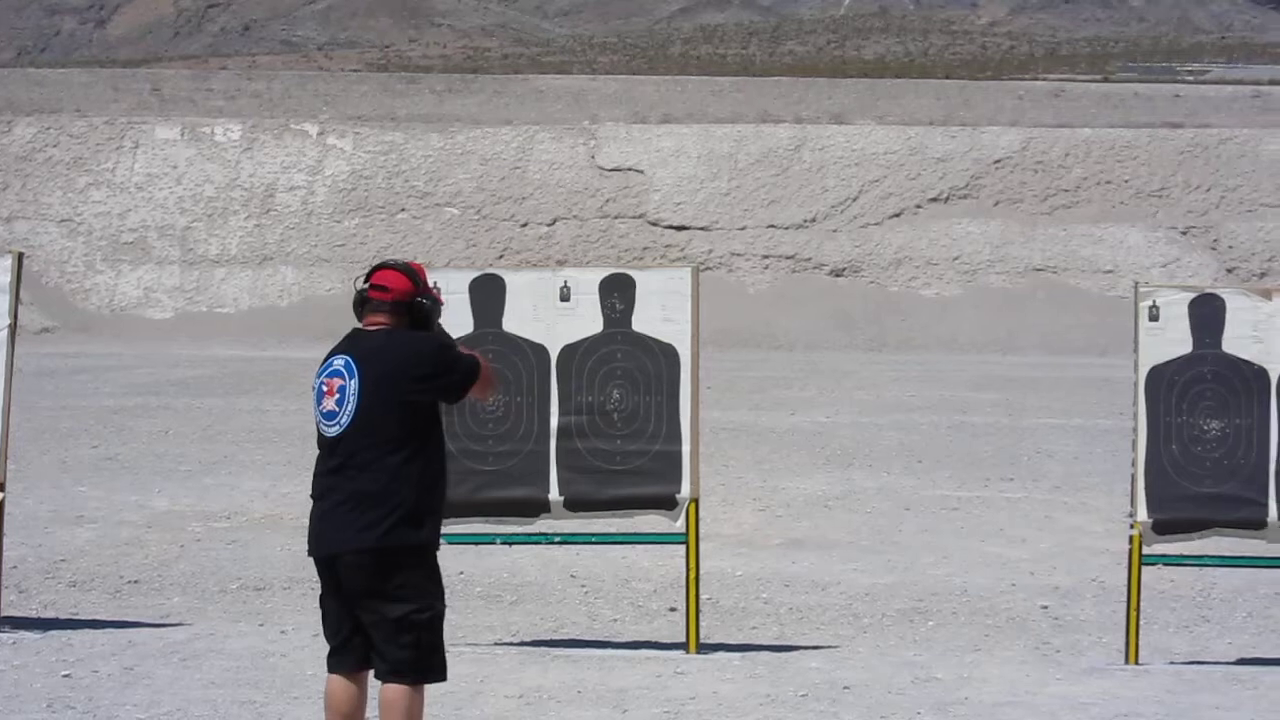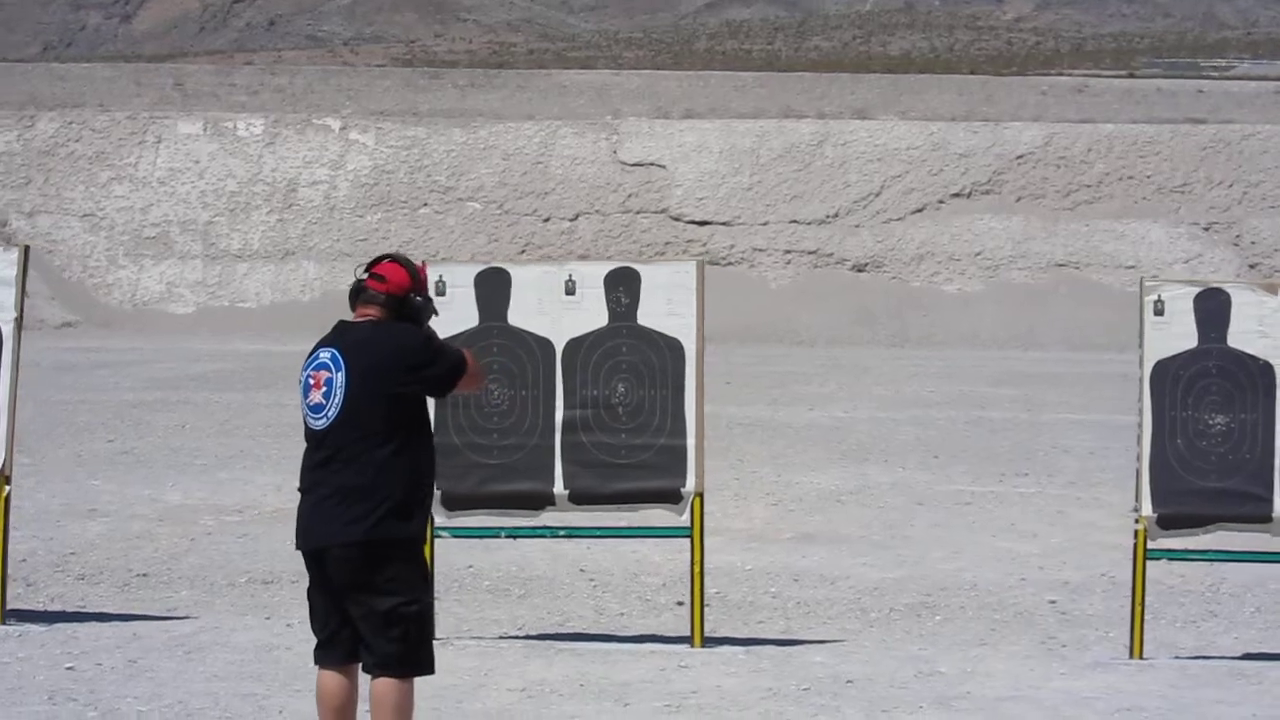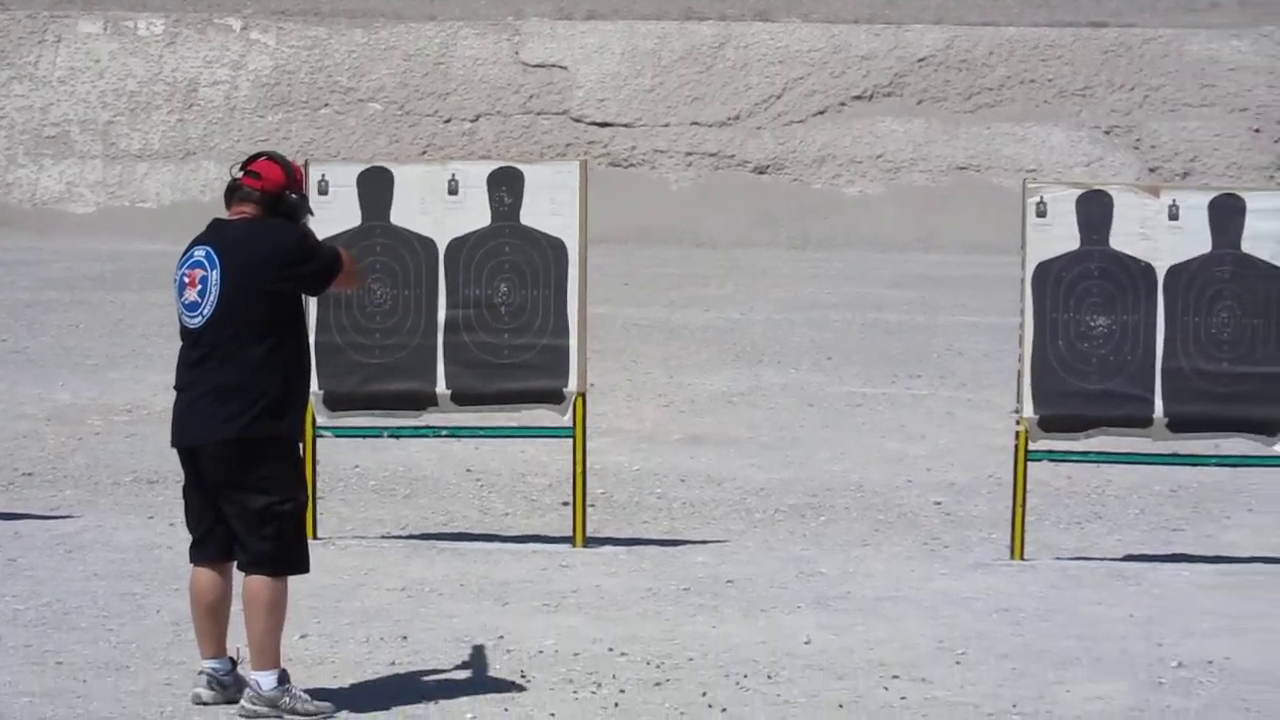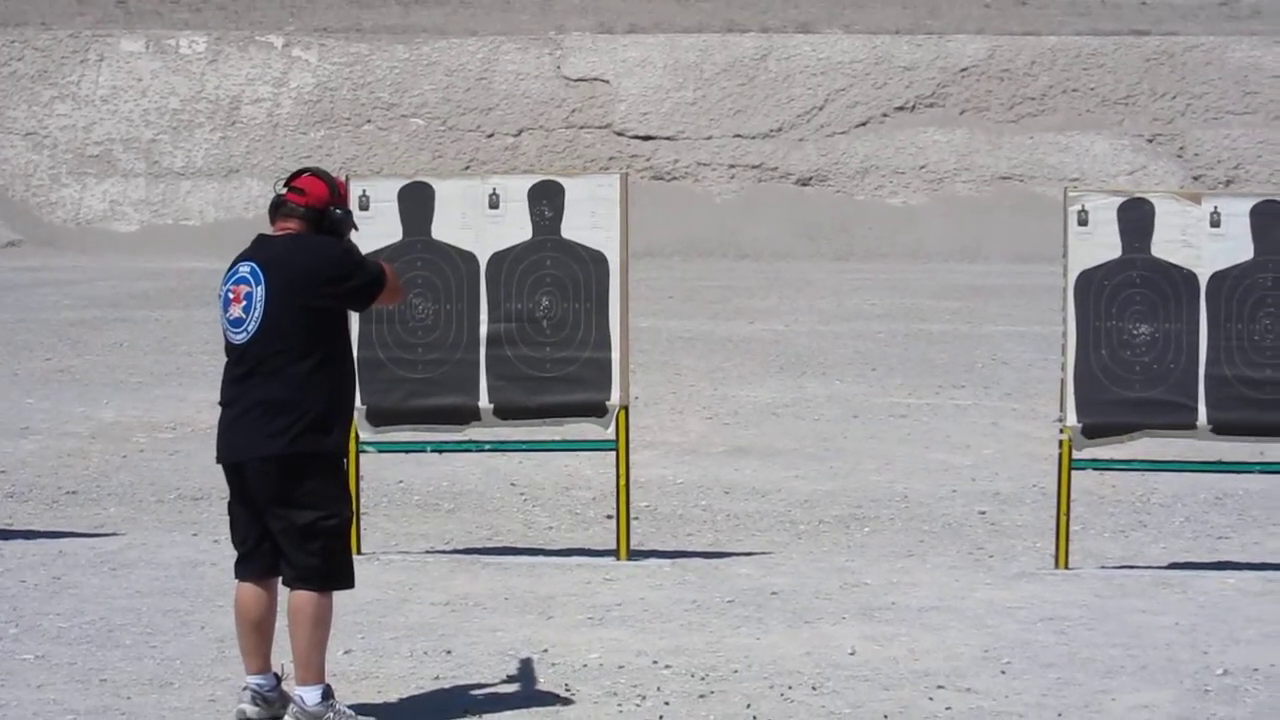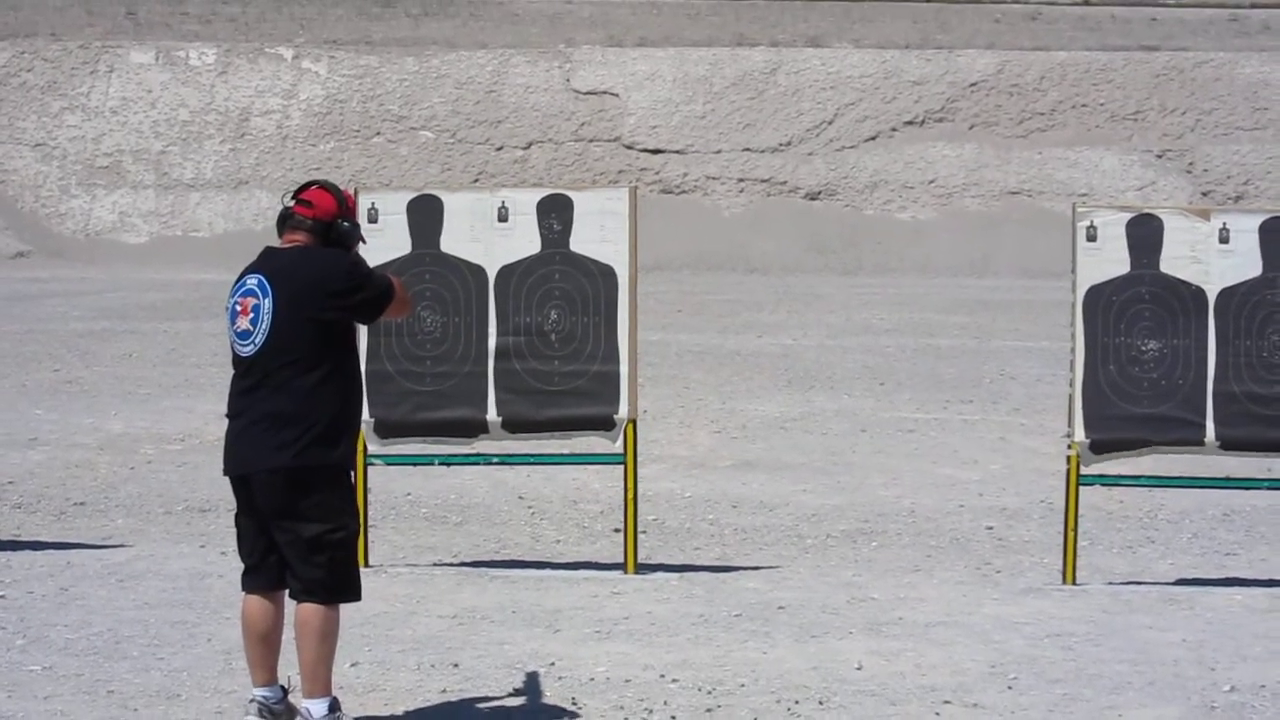
dt=0.7s
person 1, frame 1
left shoulder: (336, 357)
right shoulder: (416, 352)
right elbow: (484, 381)
right wrist: (444, 341)
left hip: (332, 538)
right hip: (391, 542)
left knee: (346, 662)
right knee: (403, 668)
person 1, frame 2
left shoulder: (323, 349)
right shoulder: (402, 345)
right elbow: (472, 377)
right wrist: (429, 341)
left hip: (319, 532)
right hip: (378, 535)
left knee: (335, 656)
right knee: (393, 662)
person 1, frame 3
left shoulder: (197, 248)
right shoulder: (278, 241)
right elbow: (348, 275)
right wrist: (305, 238)
left hip: (196, 427)
right hip: (254, 431)
left knee: (210, 553)
right knee: (266, 557)
left ankle: (214, 672)
person 1, frame 4
left shoulder: (242, 263)
right shoulder: (321, 256)
right elbow: (391, 290)
right wrist: (350, 255)
left hip: (240, 442)
right hip: (297, 446)
left knee: (255, 569)
right knee: (312, 573)
person 1, frame 5
left shoulder: (250, 275)
right shoulder: (329, 270)
right elbow: (399, 303)
right wrist: (359, 266)
left hip: (248, 454)
right hip: (304, 458)
left knee: (262, 581)
right knee: (319, 585)
